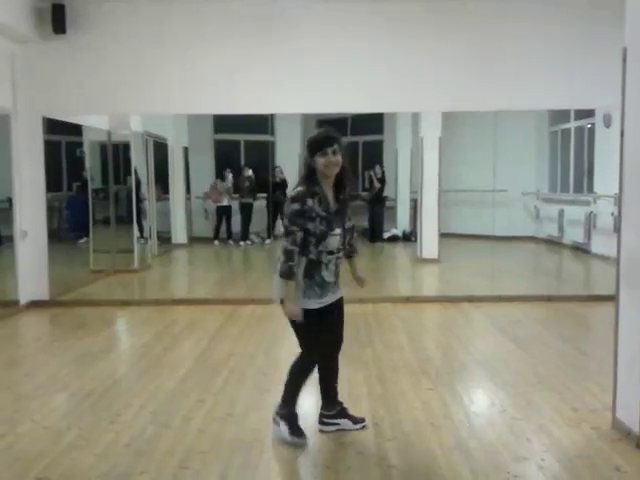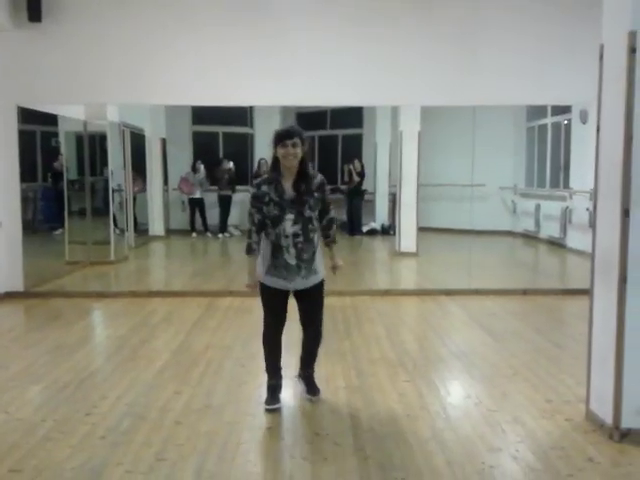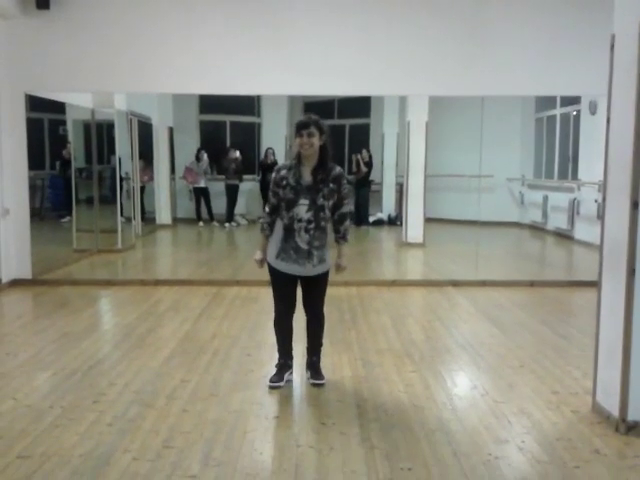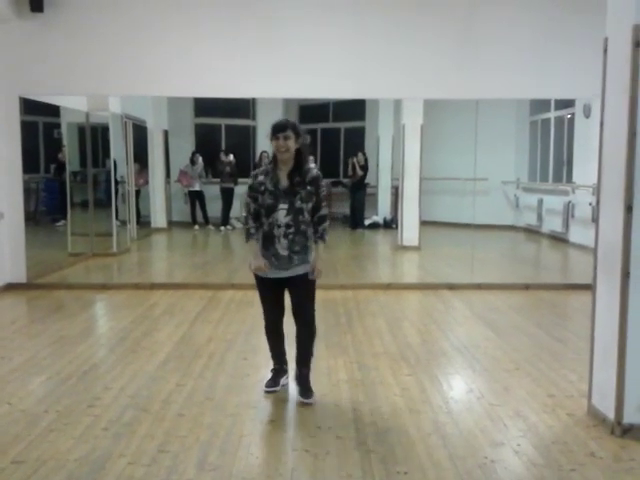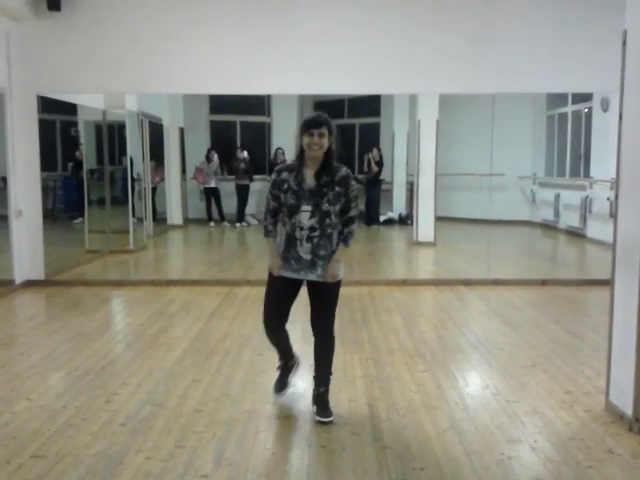
dt=0.5s
person 1, frame 1
left shoulder: (342, 192)
right shoulder: (301, 199)
right elbow: (291, 250)
left wrist: (353, 268)
right wrist: (289, 298)
left hip: (329, 286)
right hip: (303, 287)
left knee: (332, 346)
right knee: (313, 352)
left ankle: (330, 410)
right ankle: (284, 414)
person 1, frame 2
left shoulder: (316, 183)
right shoulder: (263, 187)
left elbow: (327, 220)
right elbow: (254, 230)
left wrist: (333, 255)
right wrist: (252, 271)
left hip: (309, 270)
right hip: (273, 271)
left knee: (312, 326)
right knee: (273, 328)
left ankle: (307, 374)
right ankle: (274, 386)
person 1, frame 3
left shoulder: (335, 175)
right shoulder: (282, 173)
left elbow: (342, 216)
right elbow: (271, 211)
left wrist: (341, 254)
right wrist: (262, 248)
left hip: (317, 258)
right hip: (282, 256)
left knee: (315, 312)
right knee: (283, 312)
left ankle: (314, 364)
right ankle: (284, 364)
person 1, frame 4
left shoulder: (312, 177)
right shoulder: (259, 178)
left elbow: (320, 219)
right elbow: (251, 219)
left wrist: (317, 256)
right wrist: (256, 255)
left hip: (302, 263)
right hip: (268, 263)
left knee: (306, 319)
right knee: (272, 319)
left ankle: (303, 376)
right ankle: (279, 370)
person 1, frame 5
left shoulder: (342, 176)
right shoulder: (283, 174)
left elbow: (350, 220)
right elbow: (270, 215)
left wrist: (337, 259)
right wrist: (273, 254)
left hip: (325, 267)
right hip: (286, 264)
left knee: (323, 330)
right knee: (272, 321)
left ankle: (321, 394)
right ankle: (288, 361)
